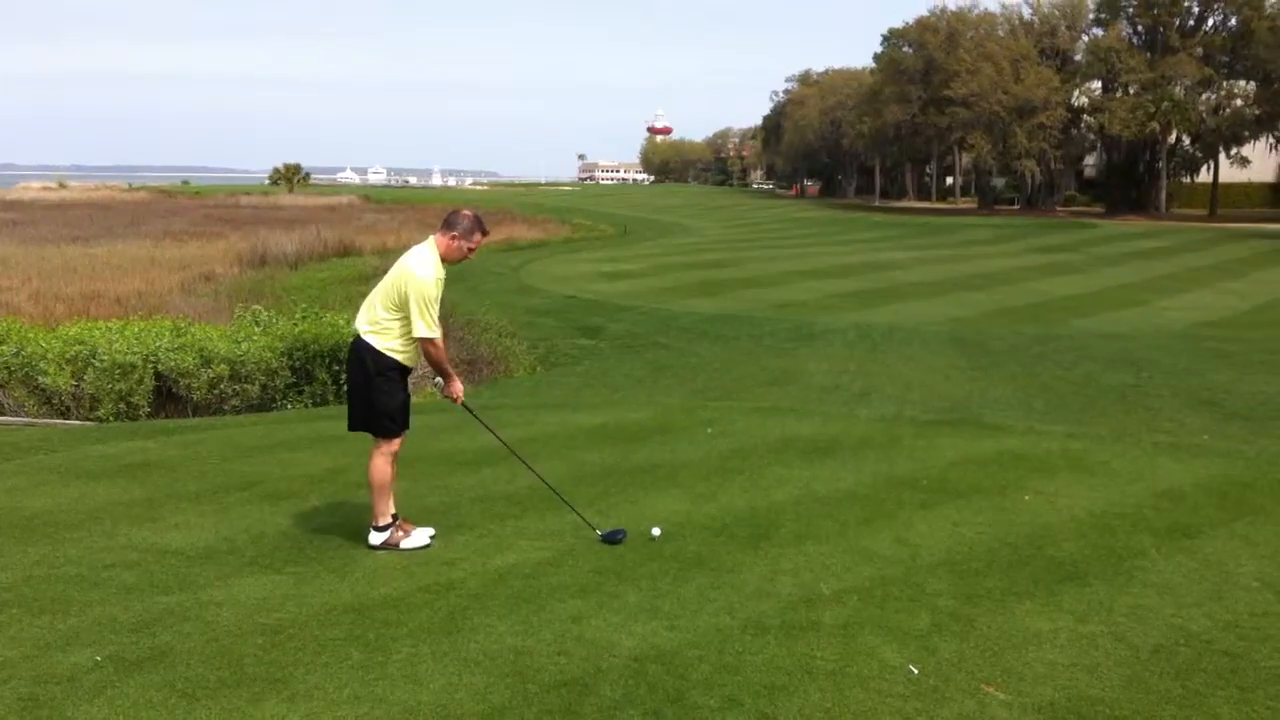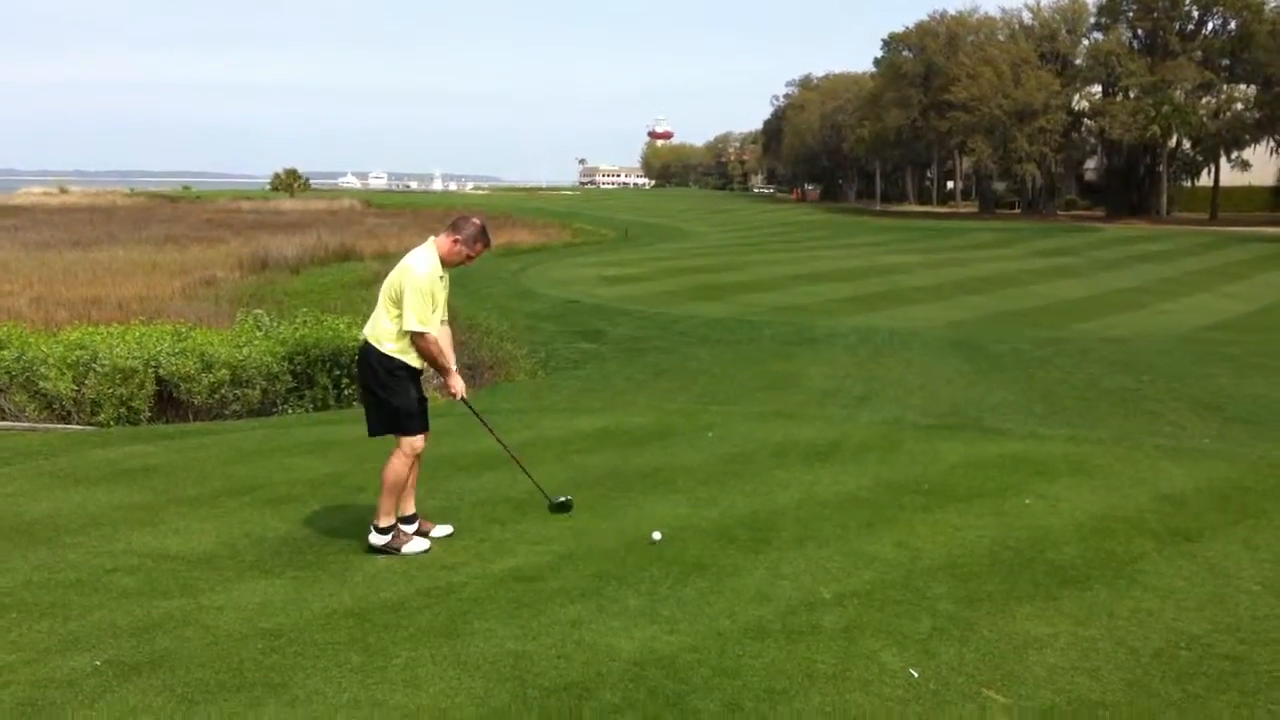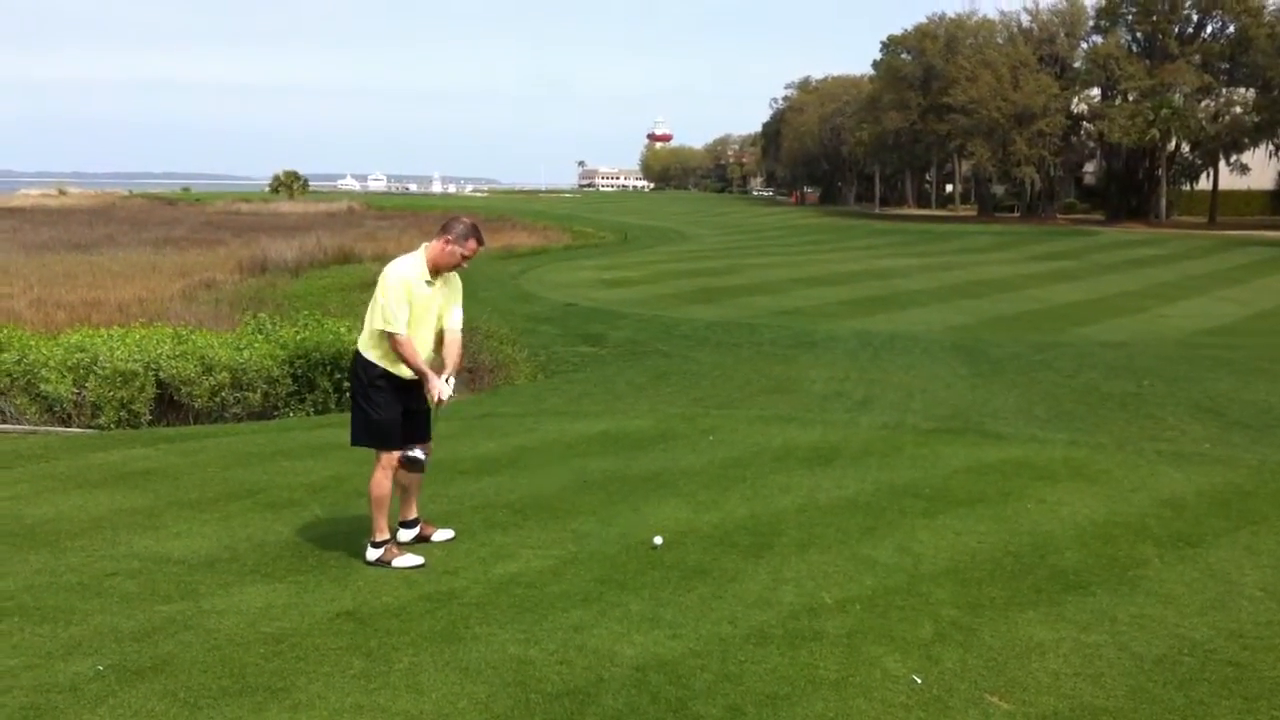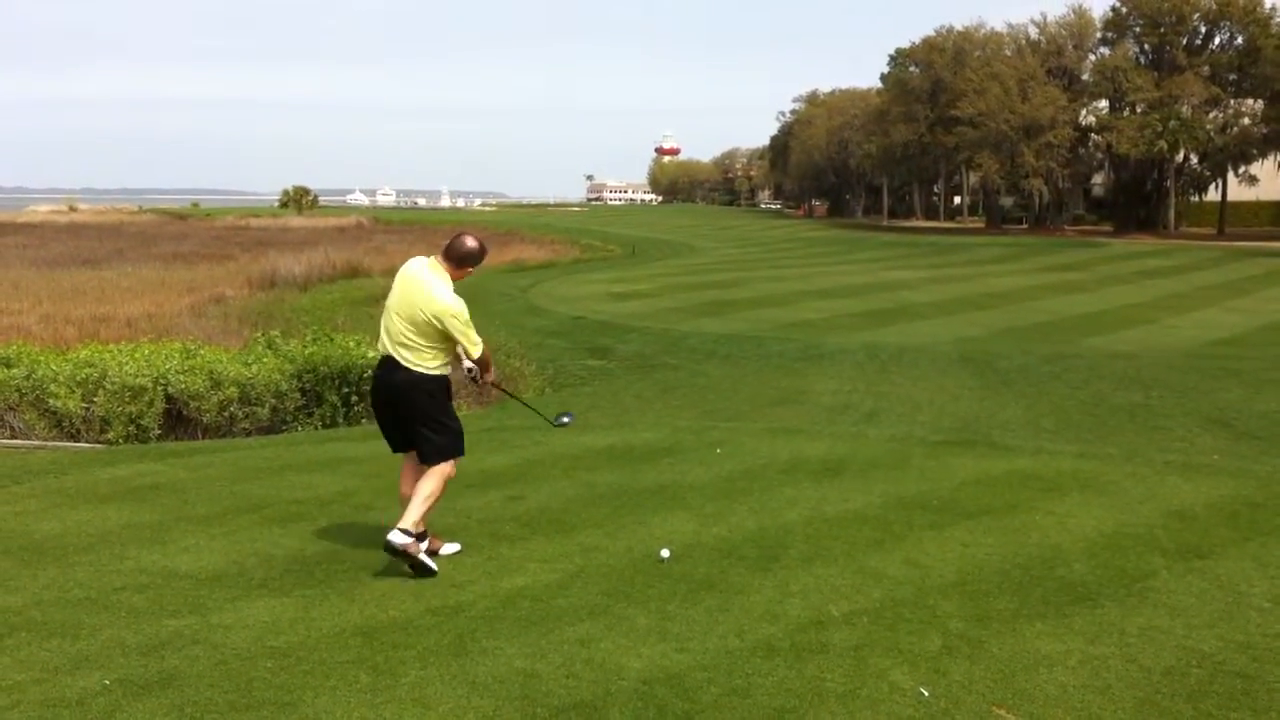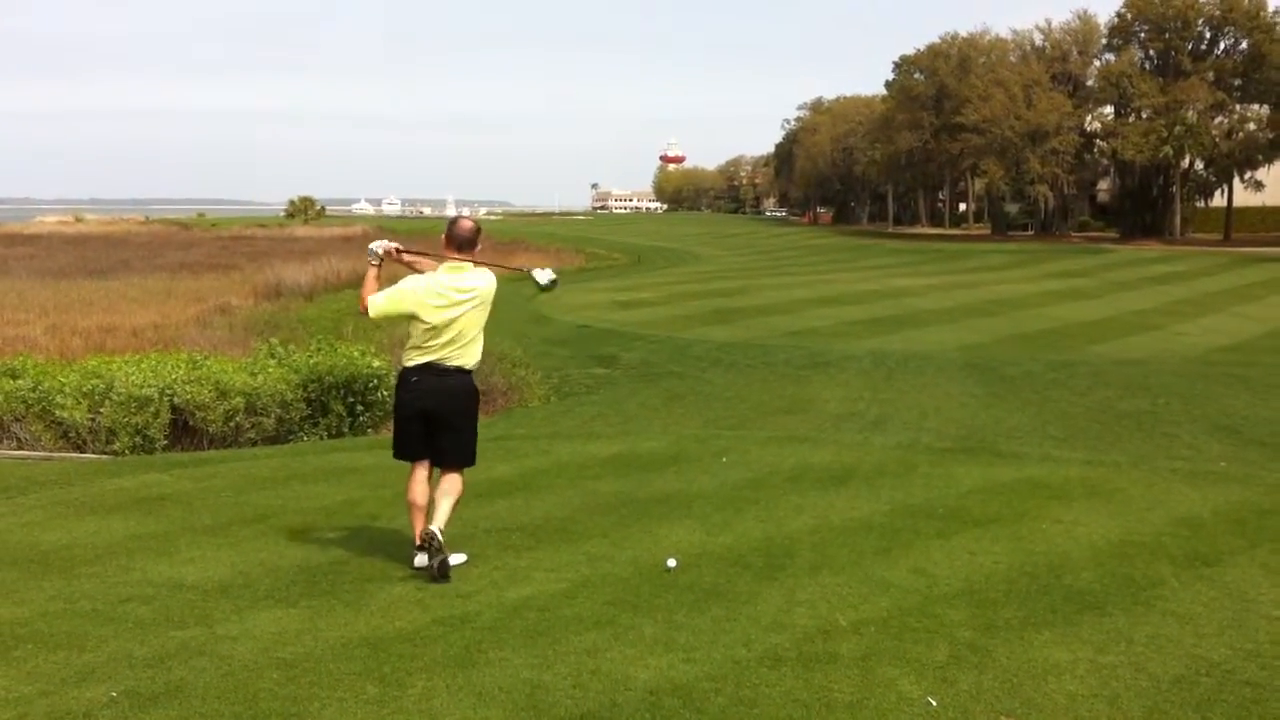
dt=1s
person 1, frame 1
left shoulder: (427, 256)
right shoulder: (425, 273)
left elbow: (429, 331)
right elbow: (428, 340)
left wrist: (444, 374)
right wrist: (450, 379)
left hip: (387, 356)
right hip: (377, 358)
left knee: (393, 441)
right knee: (386, 444)
left ankle: (390, 517)
right ankle: (381, 529)
person 1, frame 2
left shoulder: (437, 267)
right shoulder: (421, 270)
left elbow: (440, 324)
right elbow: (421, 336)
left wrist: (453, 369)
right wrist: (447, 373)
left hip: (402, 362)
right hip: (385, 361)
left knee: (415, 442)
right knee: (410, 443)
left ankle: (407, 520)
right ankle: (383, 528)
person 1, frame 3
left shoulder: (452, 283)
right shoulder: (400, 272)
left elbow: (453, 333)
right elbow: (395, 335)
left wrist: (447, 377)
right wrist: (429, 376)
left hip: (412, 378)
right hip: (377, 372)
left knee: (418, 449)
right knee: (389, 456)
left ankle: (409, 524)
right ankle: (379, 544)
person 1, frame 4
left shoulder: (413, 266)
right shoulder: (449, 304)
right elbow: (476, 353)
left wrist: (461, 356)
right wrist: (485, 372)
left hip: (388, 375)
right hip: (424, 386)
left knee: (412, 457)
right knee: (442, 464)
left ankle: (419, 536)
right ankle: (405, 532)
person 1, frame 5
left shoulder: (415, 286)
right shoulder: (486, 281)
left elbow: (367, 306)
left wrist: (374, 262)
right wrist: (404, 257)
left hip: (414, 381)
right hip: (456, 386)
left knee: (419, 466)
right knee: (453, 470)
left ankle: (425, 546)
right ankle: (435, 531)
